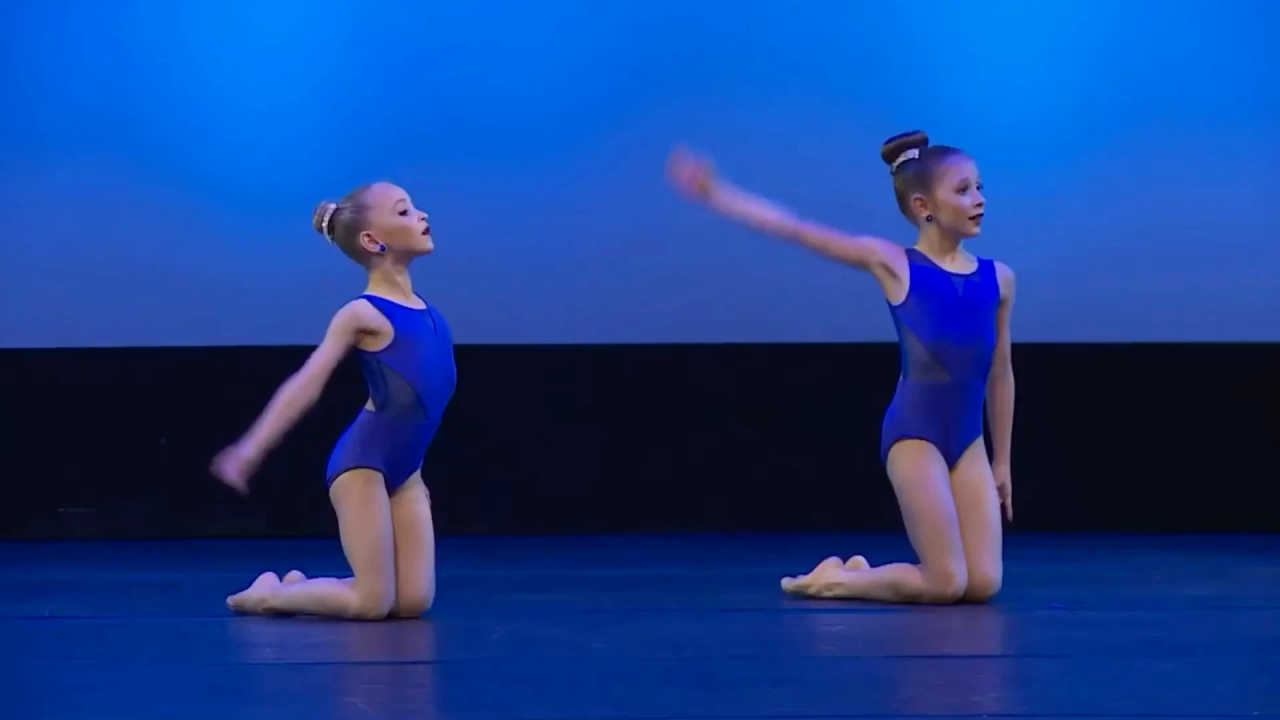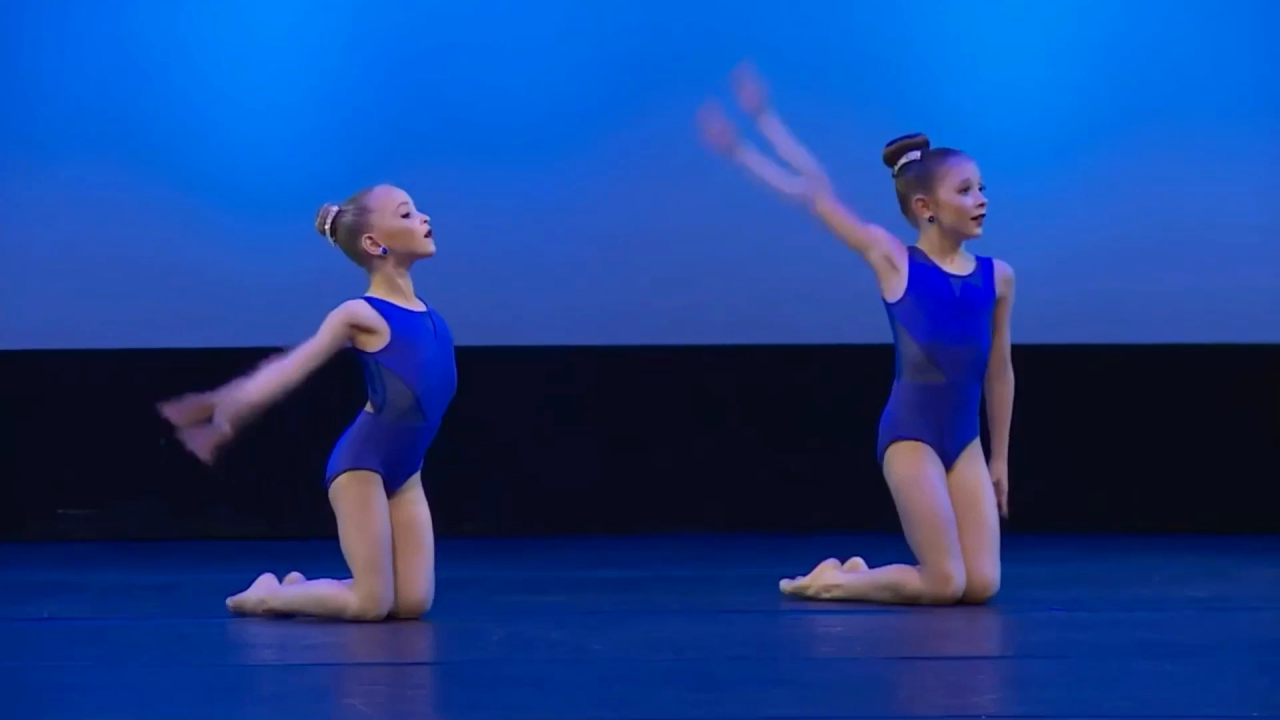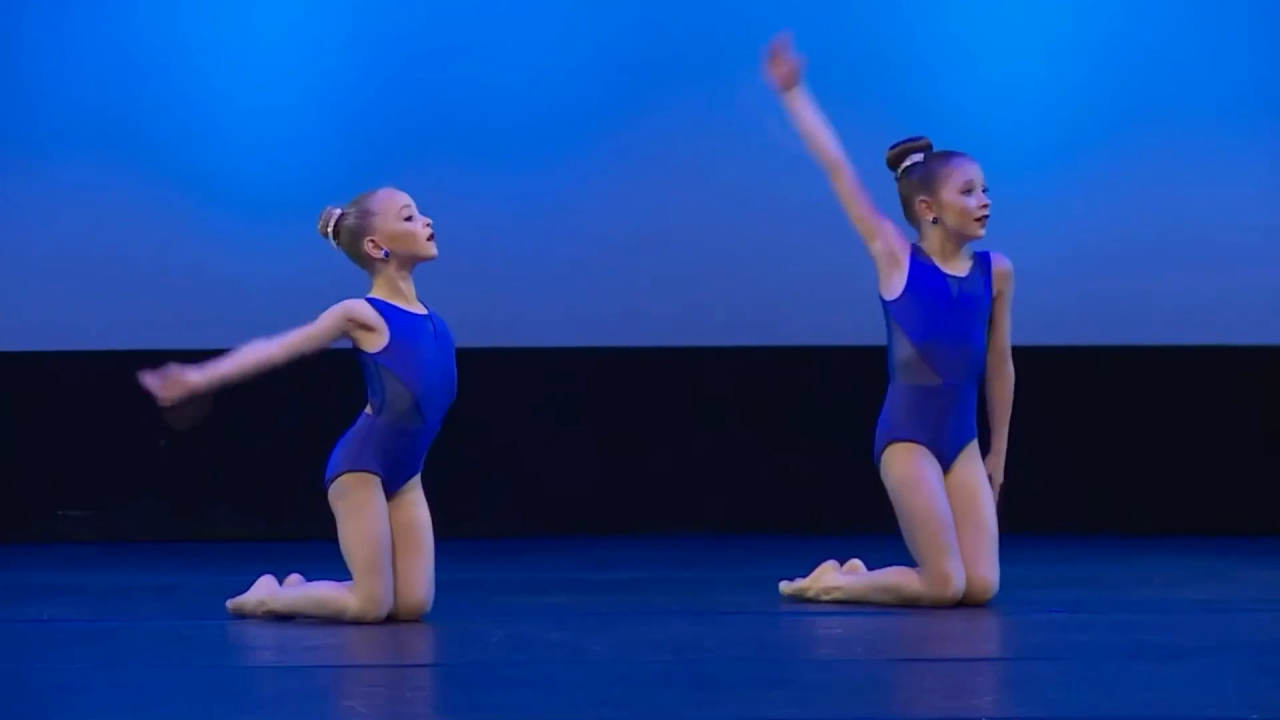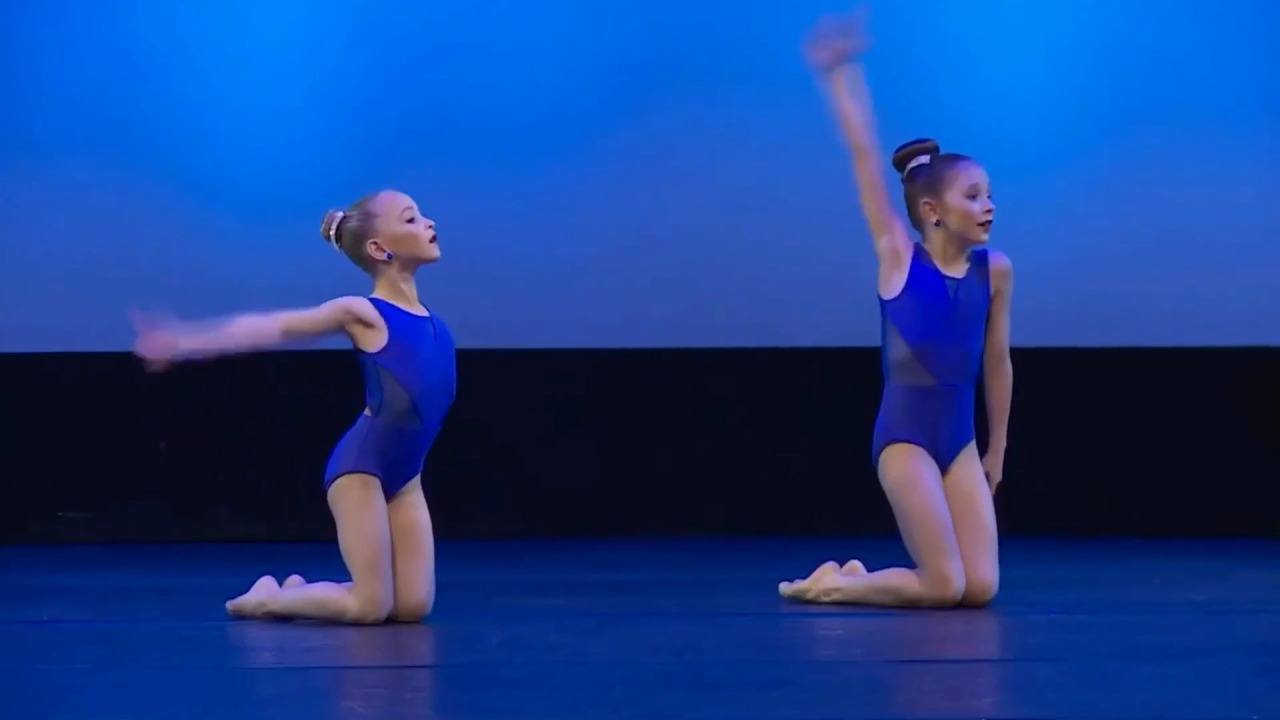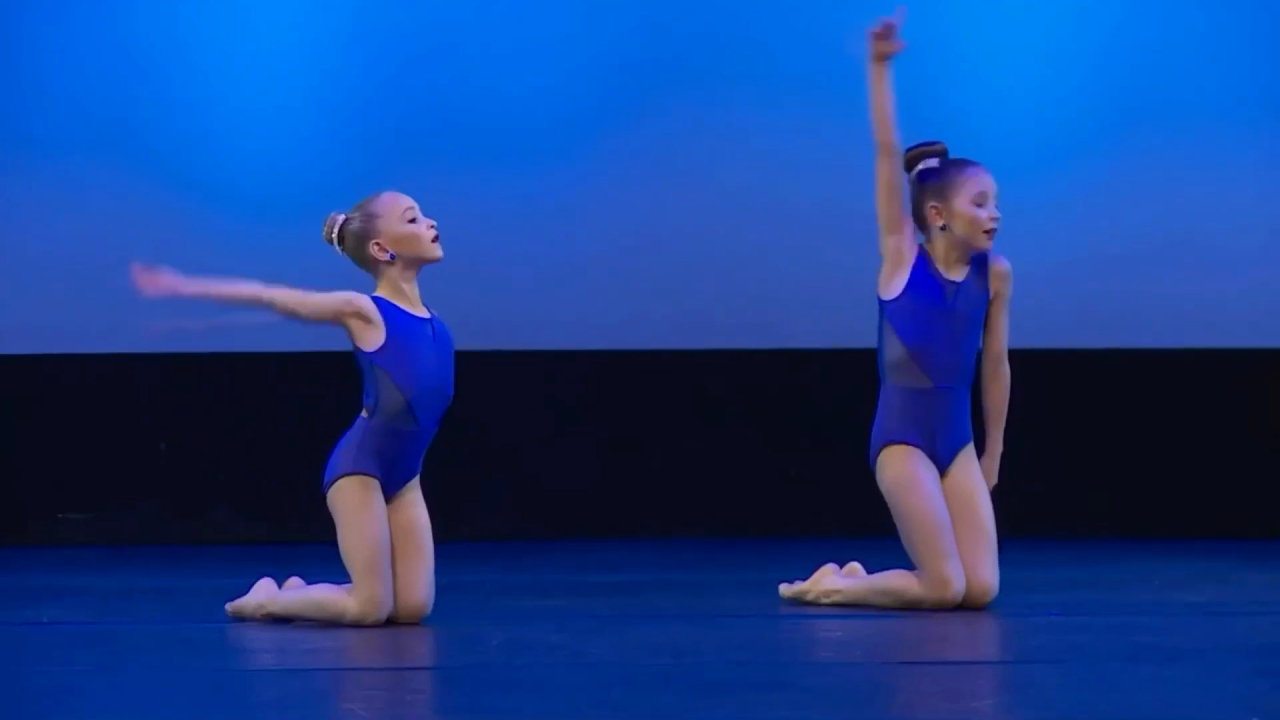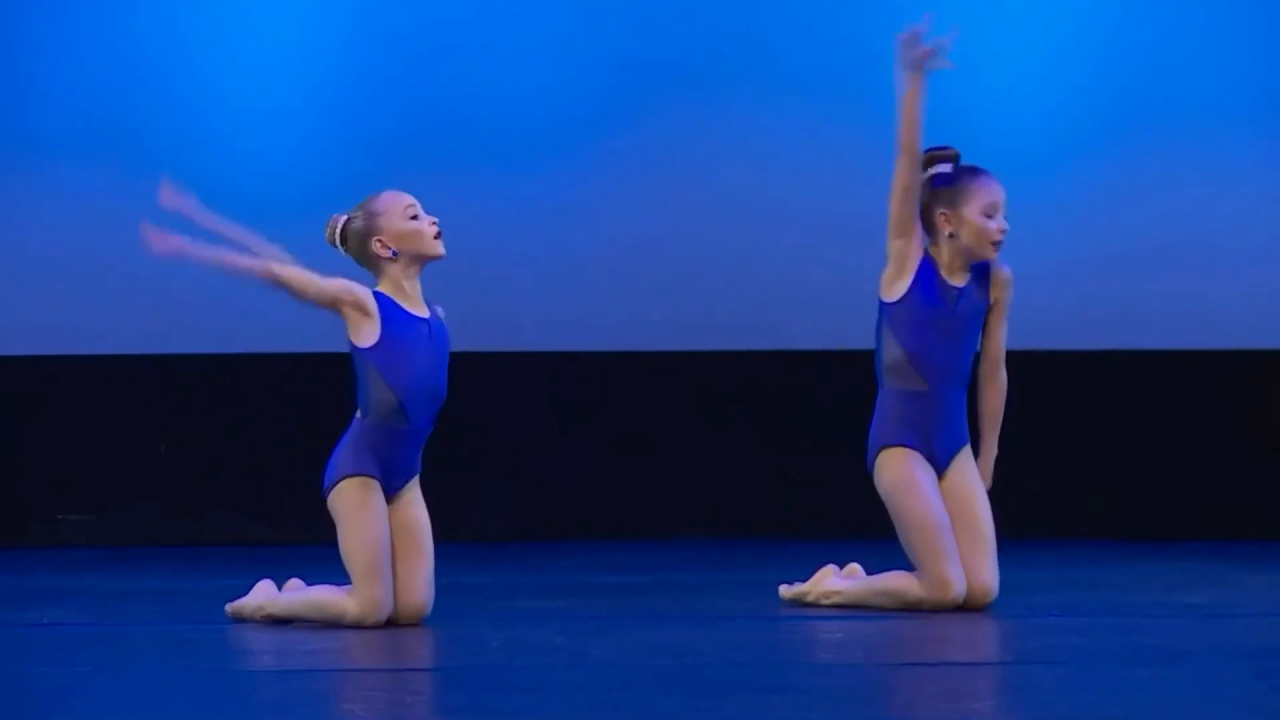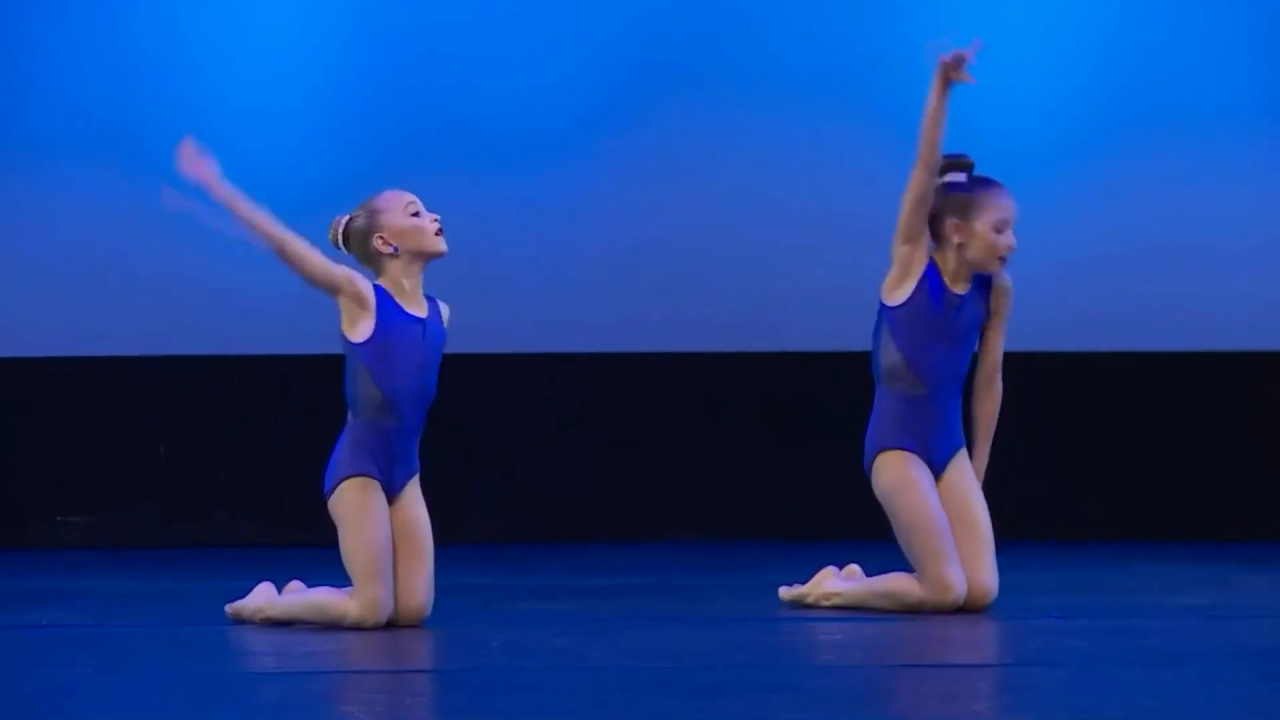
dt=0.1s
person 1, frame 1
left shoulder: (997, 278)
right shoulder: (893, 261)
left elbow: (1000, 374)
right elbow: (803, 232)
left wrist: (1002, 461)
right wrist: (718, 193)
left hip: (968, 441)
right hip: (914, 433)
left knee: (985, 584)
right knee: (950, 584)
left ankle: (863, 573)
right ankle: (836, 579)
person 1, frame 2
left shoulder: (997, 276)
right shoulder: (893, 259)
left elbow: (999, 372)
right elbow: (818, 193)
left wrist: (999, 460)
right wrist: (761, 118)
left hip: (965, 441)
right hip: (910, 433)
left knee: (982, 585)
right knee: (946, 586)
left ankle: (859, 570)
right ankle: (831, 579)
person 1, frame 3
left shoulder: (997, 271)
right shoulder: (896, 256)
left elbow: (1000, 365)
right elbow: (837, 168)
left wrist: (999, 451)
right wrist: (792, 90)
left hip: (963, 440)
right hip: (906, 436)
left knee: (982, 587)
right knee: (946, 587)
left ankle: (857, 576)
right ankle: (830, 583)
person 1, frame 4
left shoulder: (995, 271)
right shoulder: (897, 256)
left elbow: (997, 364)
right elbow: (863, 155)
left wrist: (996, 451)
right wrist: (842, 70)
left hip: (960, 441)
right hip: (904, 437)
left knee: (982, 588)
right knee: (944, 588)
left ankle: (857, 576)
right ankle: (830, 585)
person 1, frame 5
left shoulder: (995, 275)
right shoulder: (901, 256)
left elbow: (996, 368)
right elbow: (887, 155)
left wrist: (993, 454)
right wrist: (880, 66)
left hip: (958, 441)
right hip: (902, 437)
left knee: (981, 589)
right knee: (945, 590)
left ankle: (857, 580)
right ankle: (830, 587)
person 1, frame 6
left shoulder: (996, 281)
right shoulder: (905, 259)
left elbow: (993, 373)
right elbow: (906, 160)
left wrist: (987, 457)
right wrist: (913, 76)
left hip: (955, 442)
right hip: (900, 440)
left knee: (982, 591)
right knee: (945, 591)
left ankle: (857, 580)
right ankle: (830, 587)
person 1, frame 7
left shoulder: (996, 291)
right shoulder: (911, 263)
left elbow: (989, 381)
right elbow: (926, 170)
left wrist: (978, 466)
right wrist: (941, 87)
left hip: (949, 446)
right hip: (896, 443)
left knee: (981, 592)
right knee: (946, 592)
left ankle: (857, 582)
right ankle: (831, 589)
person 2, frame 1
left shoulder: (423, 308)
right shoulder: (364, 313)
right elbow: (306, 383)
right wrist: (251, 451)
left hip: (405, 467)
right hip: (363, 461)
left knee: (415, 601)
right knee: (372, 604)
left ankle: (300, 585)
right ankle: (265, 592)
person 2, frame 2
left shoulder: (422, 311)
right shoulder: (363, 312)
right elbow: (289, 367)
right wrist: (226, 410)
left hip: (405, 471)
right hip: (361, 465)
left knee: (413, 604)
right knee: (372, 605)
left ankle: (300, 585)
right ankle: (268, 595)
person 2, frame 3
left shoulder: (424, 316)
right shoulder: (363, 313)
right elbow: (277, 346)
right wrist: (202, 377)
left hip: (405, 473)
right hip: (362, 466)
left knee: (414, 605)
right knee: (372, 606)
left ankle: (300, 589)
right ankle: (268, 596)
person 2, frame 4
left shoulder: (425, 318)
right shoulder: (363, 312)
right elbow: (272, 327)
right wrist: (187, 341)
left hip: (405, 475)
right hip: (361, 468)
left knee: (414, 607)
right knee: (371, 607)
left ankle: (301, 590)
right ankle: (269, 597)
person 2, frame 5
left shoulder: (430, 320)
right shoulder: (362, 310)
right elbow: (272, 297)
right wrist: (185, 286)
left hip: (405, 475)
right hip: (360, 467)
left knee: (413, 608)
right knee: (372, 608)
left ankle: (297, 594)
right ankle: (269, 598)
person 2, frame 6
left shoulder: (434, 316)
right shoulder: (361, 303)
right elbow: (275, 271)
right wrist: (189, 244)
left hip: (404, 475)
right hip: (360, 469)
left knee: (414, 610)
right knee: (371, 610)
left ankle: (298, 594)
right ankle: (270, 600)
person 2, frame 7
left shoulder: (439, 314)
right shoulder: (360, 293)
right elbow: (280, 238)
right wrist: (212, 181)
left hip: (404, 474)
right hip: (357, 468)
left knee: (414, 610)
right knee: (376, 610)
left ankle: (304, 597)
right ankle: (270, 602)
